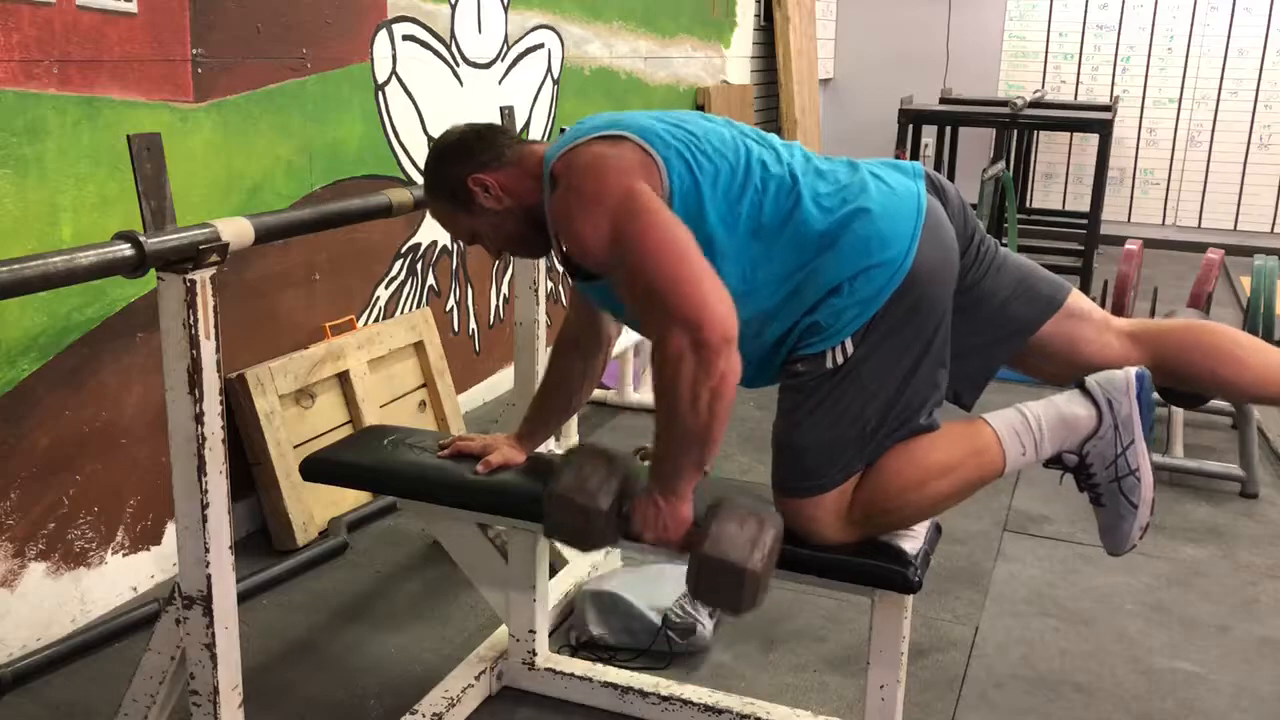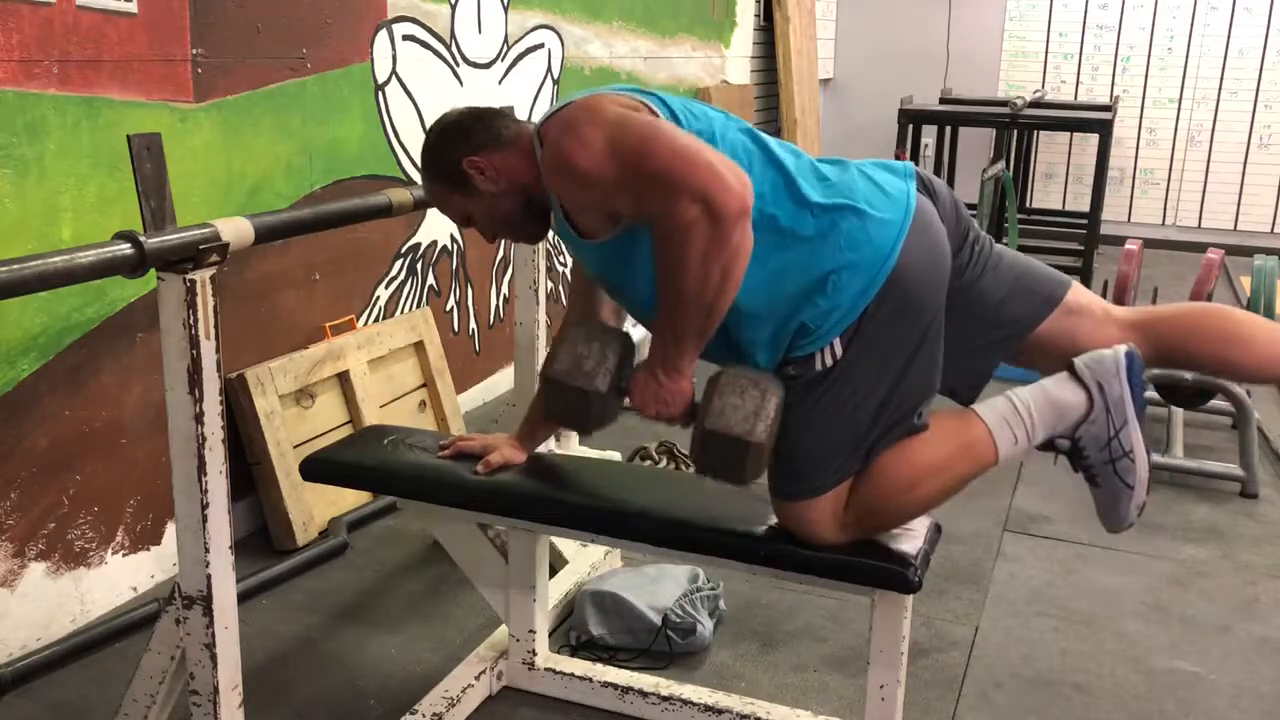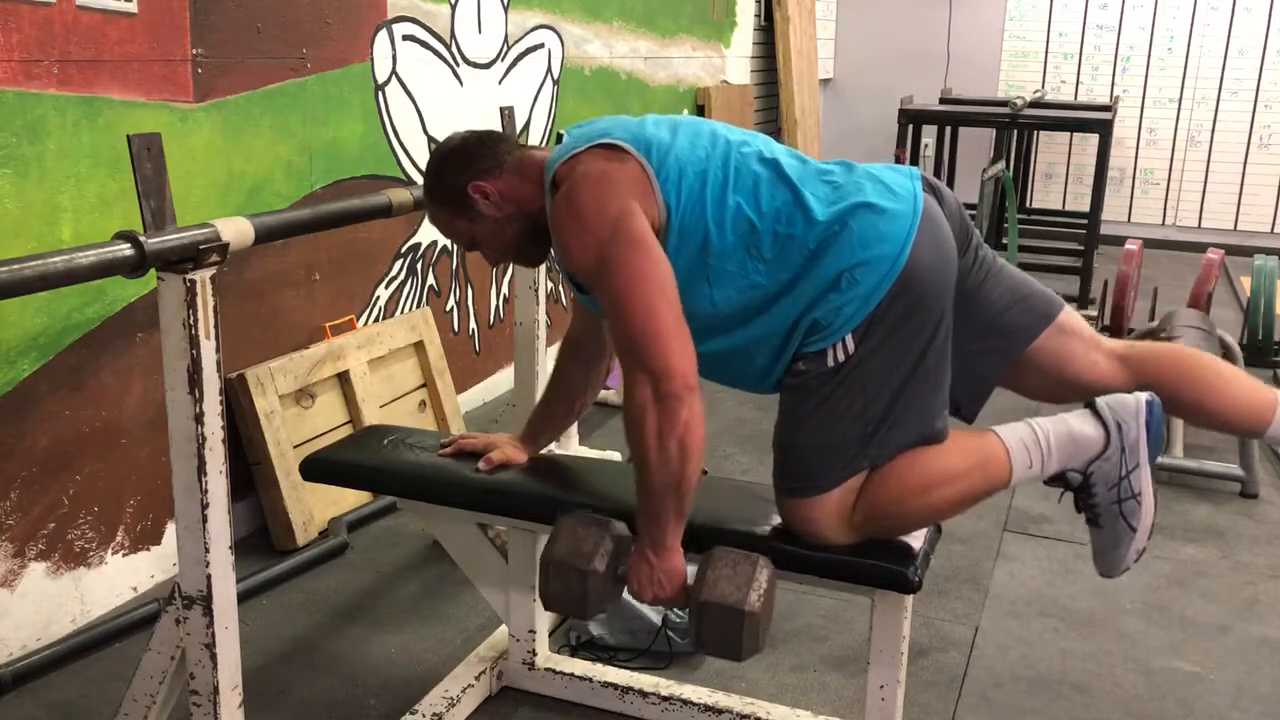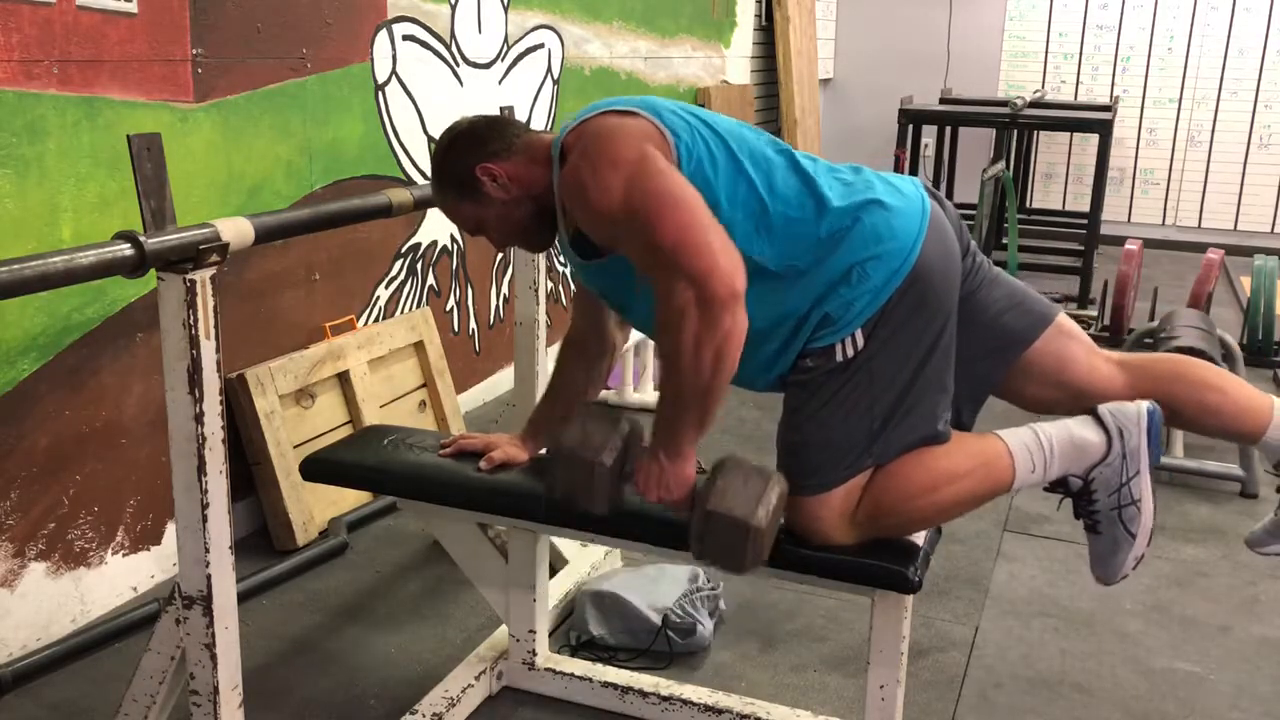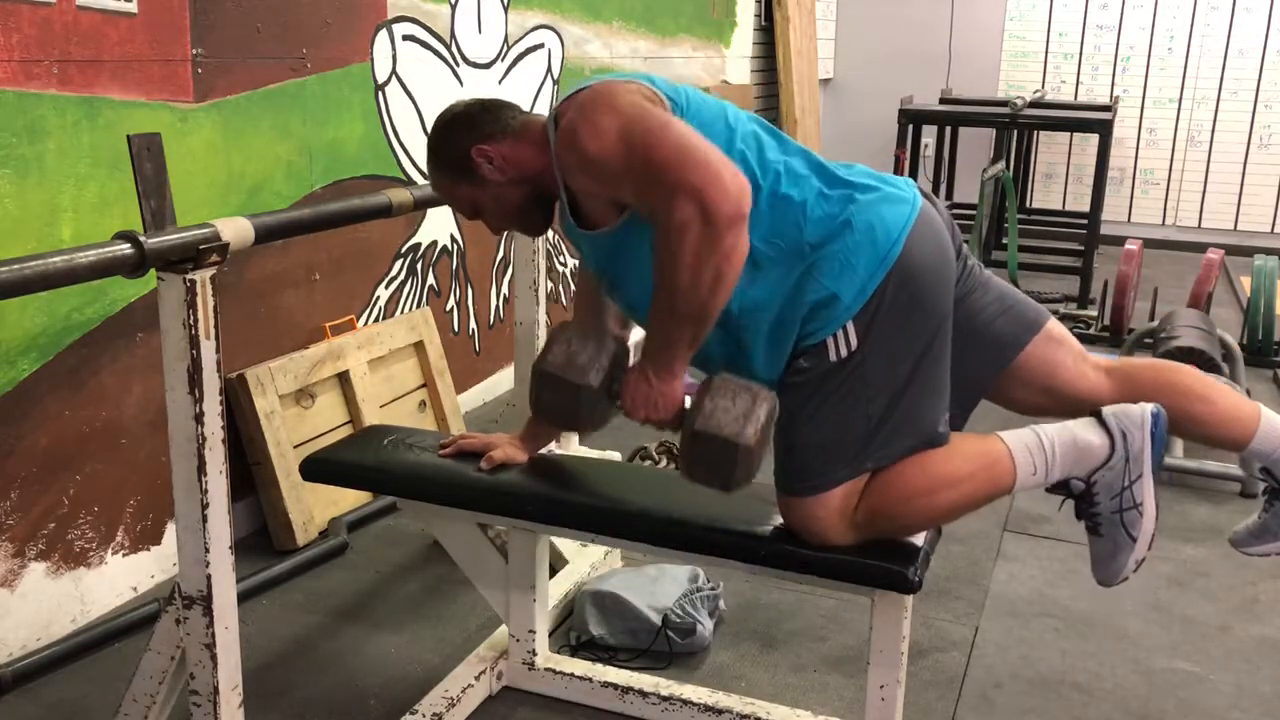
dt=1s
person 1, frame 1
left shoulder: (588, 195)
right shoulder: (593, 163)
left elbow: (705, 337)
right elbow: (590, 329)
left wrist: (671, 493)
right wrist: (523, 440)
left hip: (871, 274)
right hip: (910, 212)
left knee: (822, 517)
right knee: (1117, 345)
left ankle: (1070, 423)
person 1, frame 2
left shoulder: (576, 147)
right shoulder: (586, 195)
left elbow: (718, 200)
right elbow: (588, 327)
left wrist: (673, 363)
right wrist: (525, 438)
left hip: (857, 275)
right hip: (900, 216)
left knee: (819, 517)
right knee: (1127, 331)
left ankle: (1062, 408)
person 1, frame 3
left shoulder: (586, 206)
right shoulder: (594, 172)
left elbow: (667, 383)
right elbow: (594, 335)
left wrist: (658, 545)
right wrist: (528, 440)
left hip: (866, 273)
right hip: (905, 221)
left knee: (821, 516)
right knee: (1108, 362)
left ankle: (1077, 445)
person 1, frame 4
left shoulder: (598, 167)
right shoulder: (591, 199)
left elbow: (715, 294)
right elbow: (594, 337)
left wrist: (673, 451)
right wrist: (529, 441)
left hip: (871, 277)
right hip: (907, 235)
left knee: (825, 516)
right knee: (1104, 377)
left ankle: (1081, 449)
person 1, frame 5
left shoulder: (590, 131)
right shoulder: (584, 202)
left elbow: (717, 201)
right elbow: (591, 334)
left wrist: (665, 364)
right wrist: (527, 439)
left hip: (859, 276)
right hip: (900, 241)
left knee: (824, 517)
right knee: (1090, 380)
left ankle: (1084, 453)
